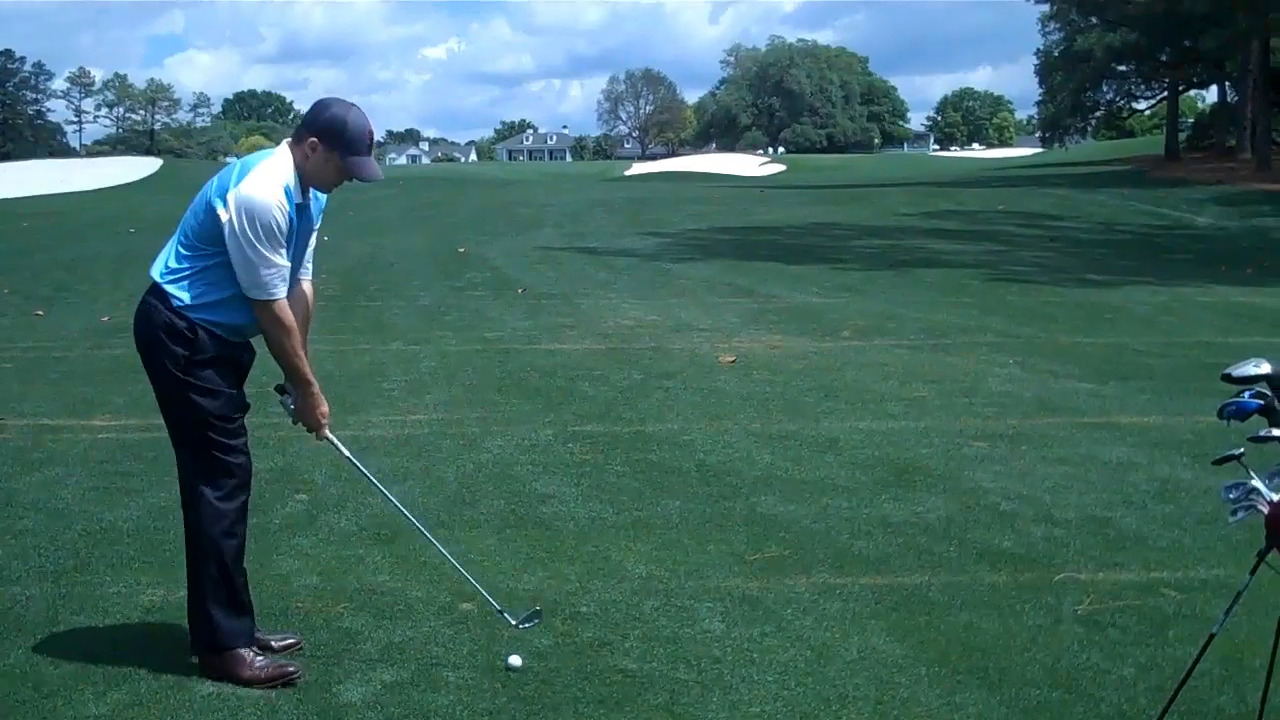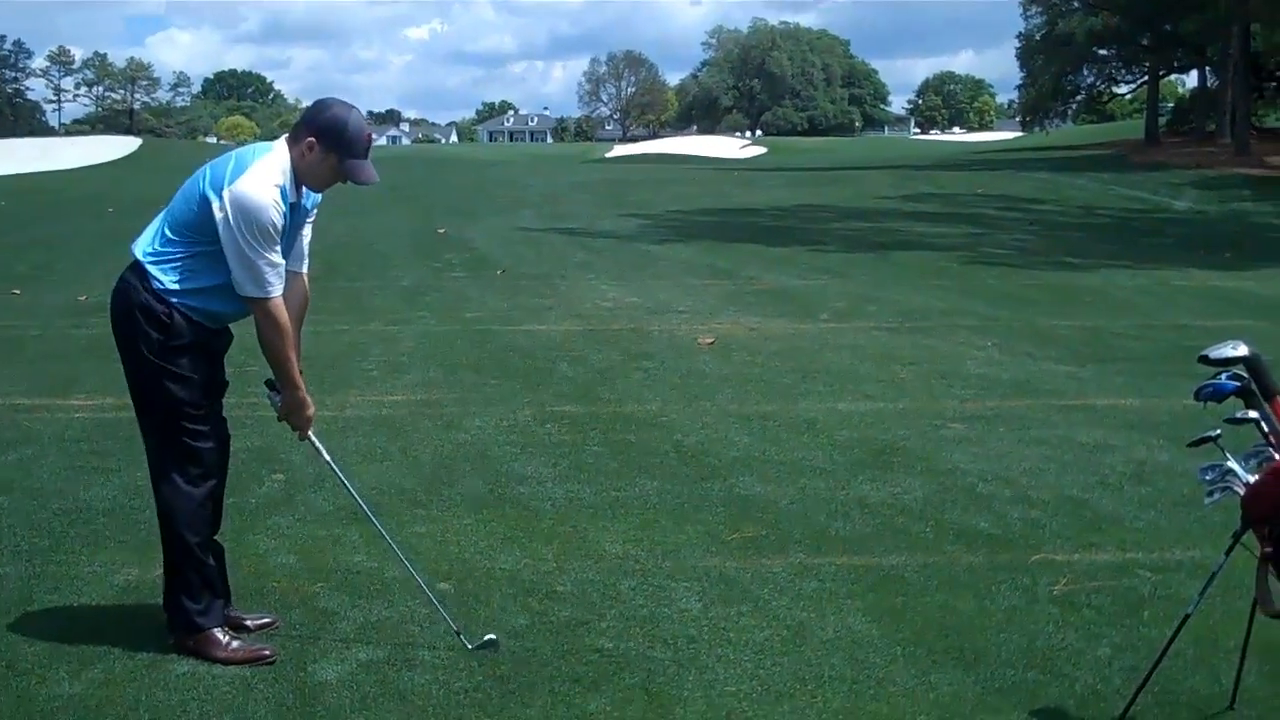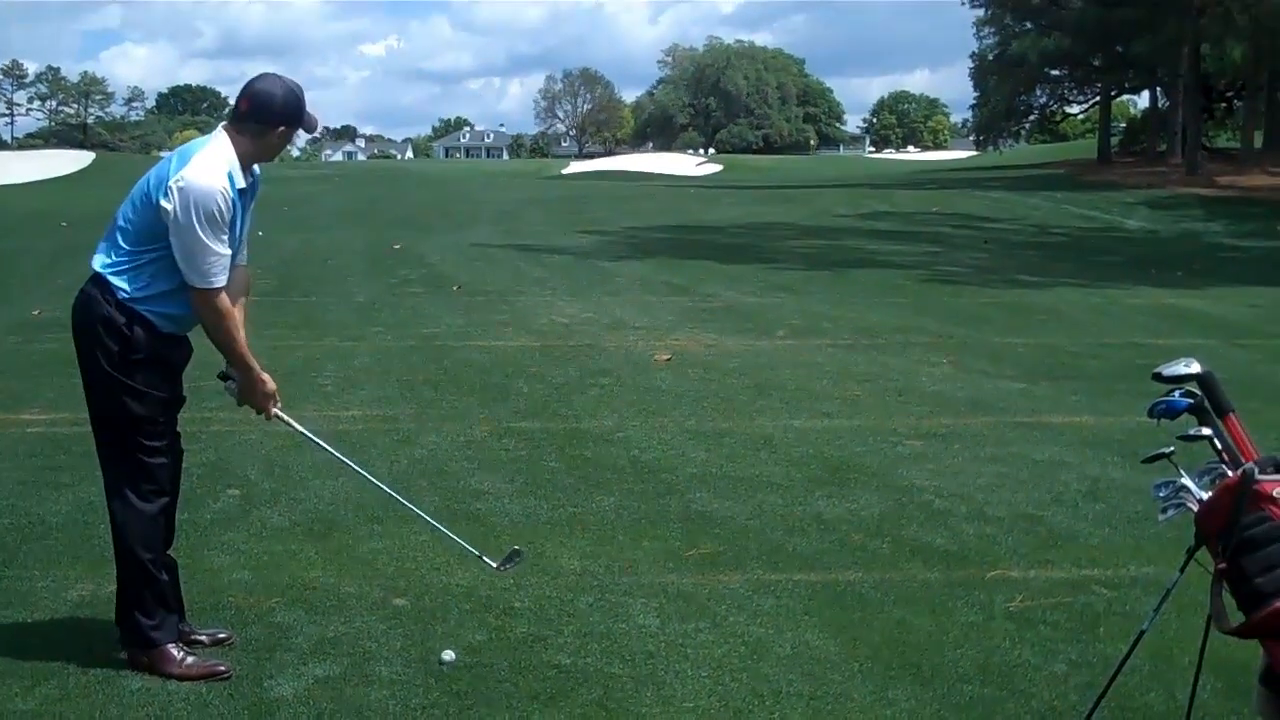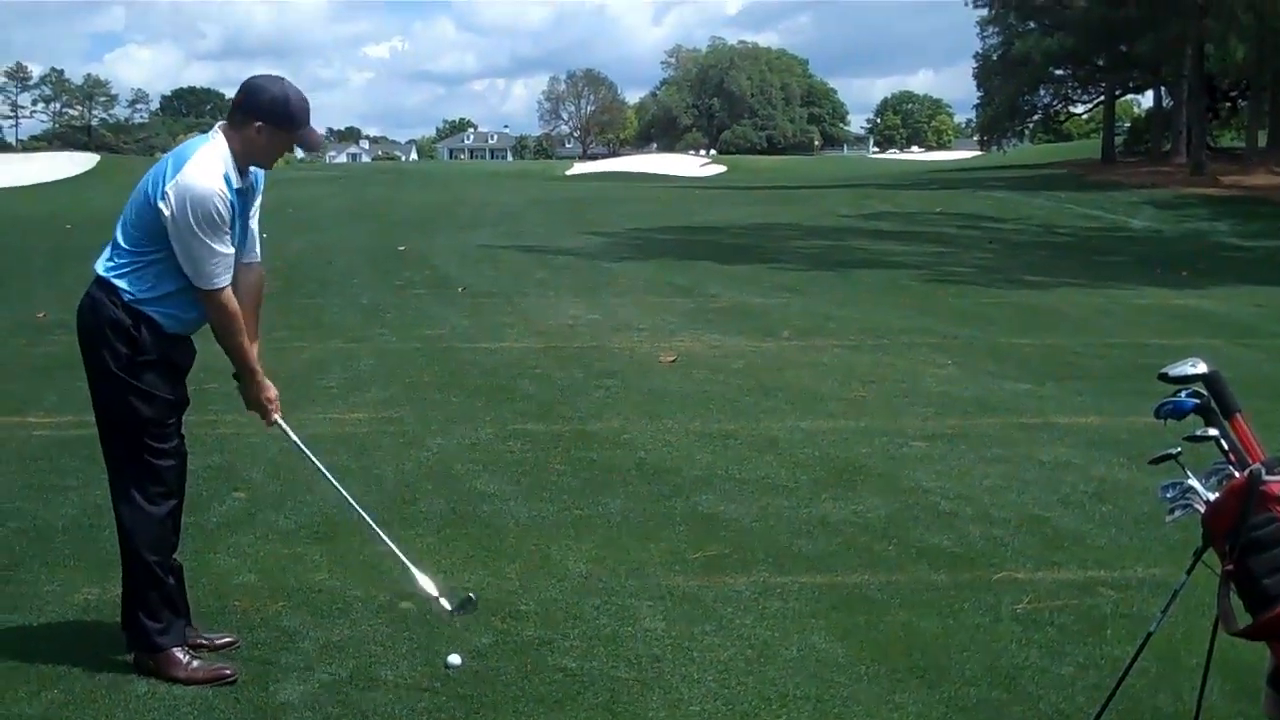
dt=0.5s
person 1, frame 1
left shoulder: (307, 193)
right shoulder: (258, 194)
left elbow: (299, 287)
right elbow: (269, 307)
left wrist: (301, 383)
right wrist: (308, 389)
left hip: (215, 333)
right hip: (180, 332)
left knee: (224, 475)
right knee: (219, 477)
left ankle: (228, 622)
right ankle: (222, 643)
person 1, frame 2
left shoulder: (299, 188)
right shoulder: (255, 192)
left elbow: (293, 282)
right elbow: (267, 307)
left wrist: (291, 379)
right wrist: (295, 392)
left hip: (193, 315)
right hip: (156, 314)
left knee: (208, 456)
right knee: (188, 464)
left ankle: (208, 601)
right ankle: (196, 622)
person 1, frame 3
left shoulder: (240, 173)
right shoulder: (203, 182)
left elbow: (235, 272)
right elbow: (208, 297)
left wrist: (244, 366)
right wrist: (251, 374)
left hip: (151, 327)
right hip: (118, 326)
left knee: (160, 473)
right knee: (141, 478)
left ankle: (163, 618)
right ankle: (150, 638)
person 1, frame 4
left shoulder: (245, 175)
right shoulder: (199, 184)
left elbow: (247, 269)
right elbow: (217, 297)
left wrist: (254, 360)
right wrist: (253, 378)
left hip: (158, 330)
right hip: (123, 329)
left knee: (165, 477)
right knee: (148, 481)
left ankle: (169, 622)
right ankle: (155, 640)
